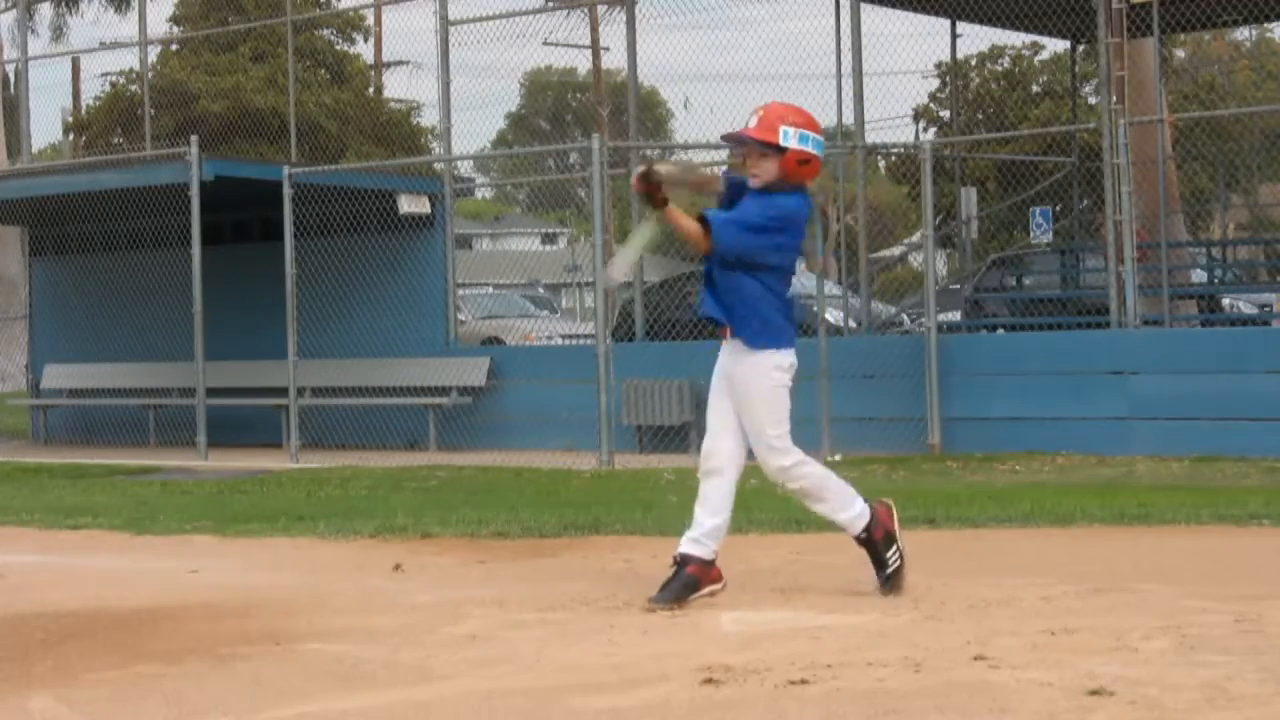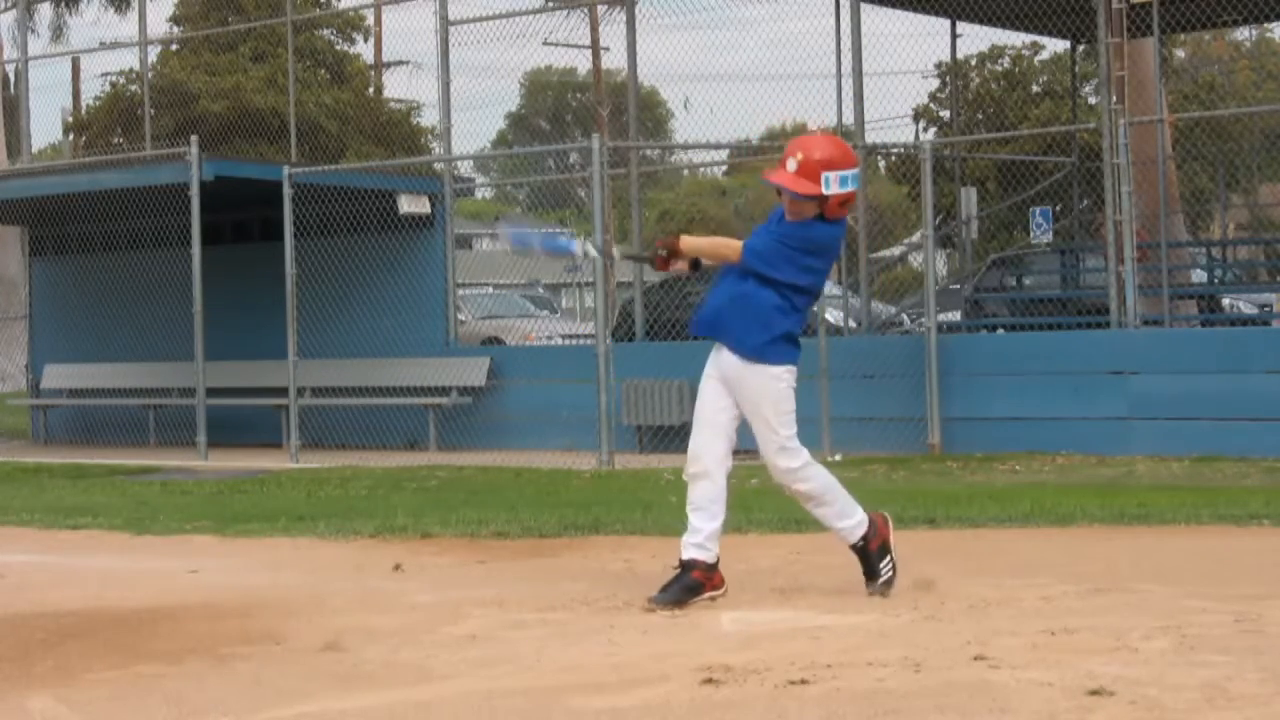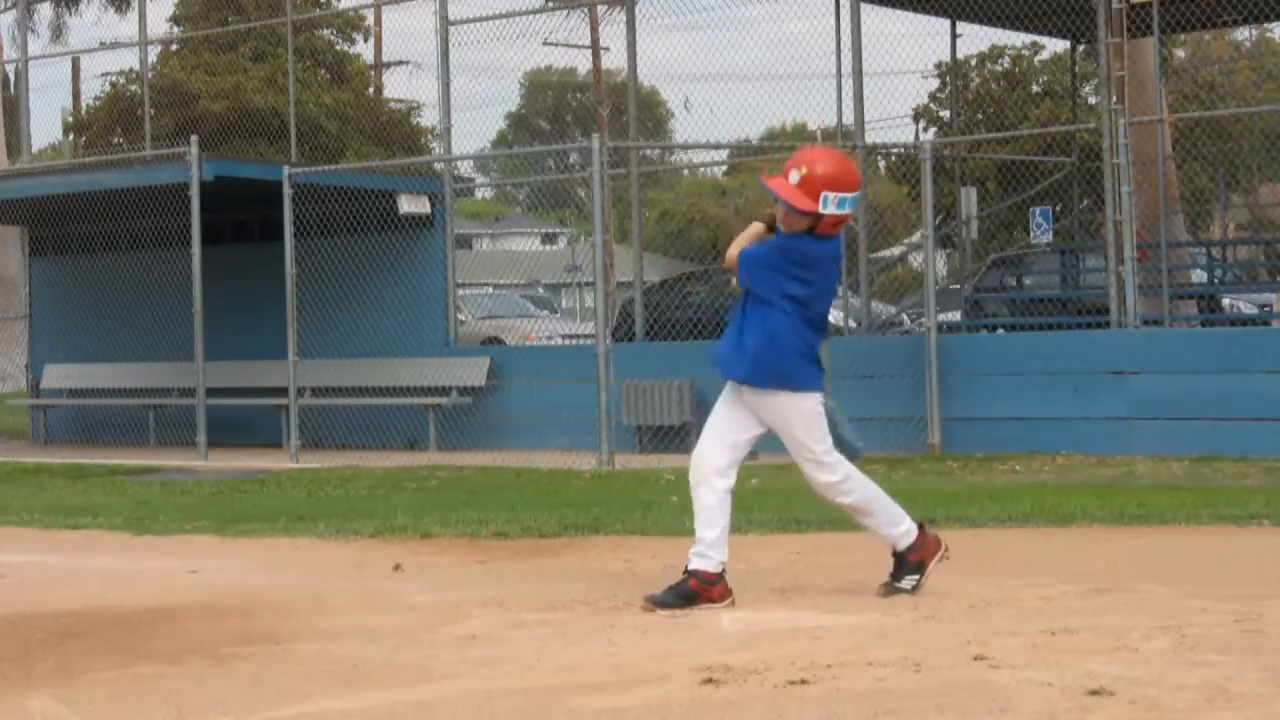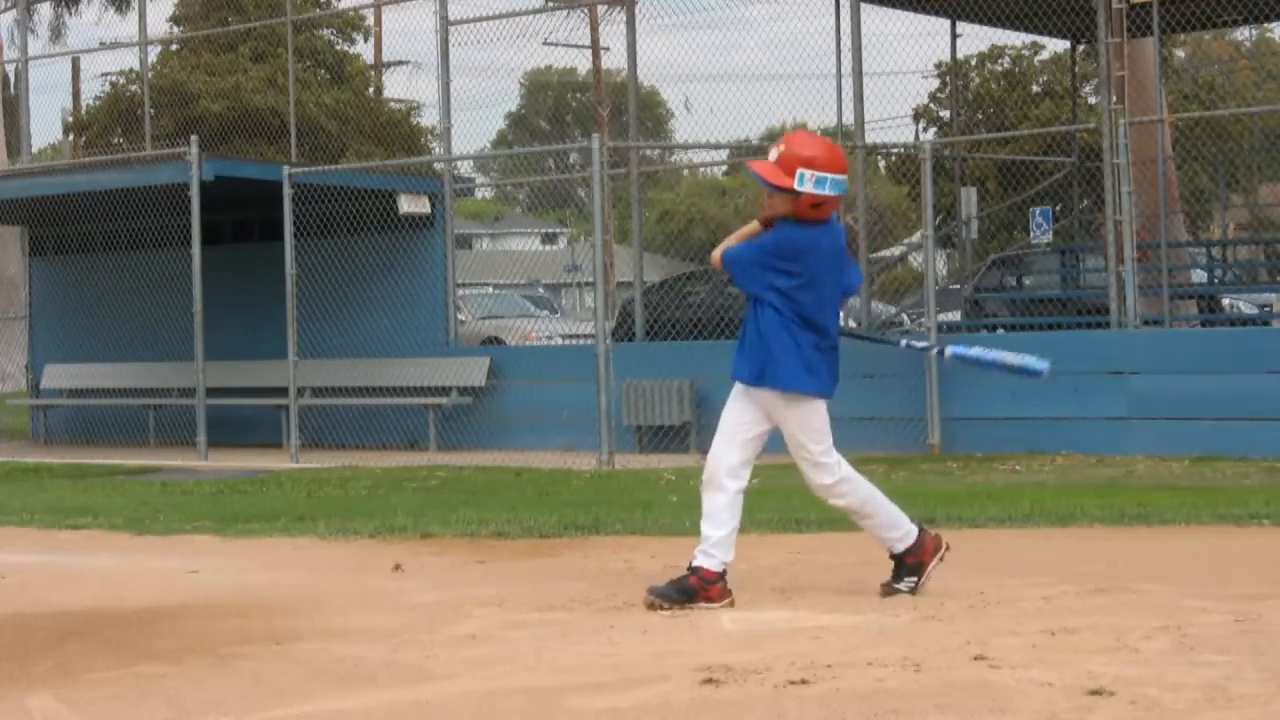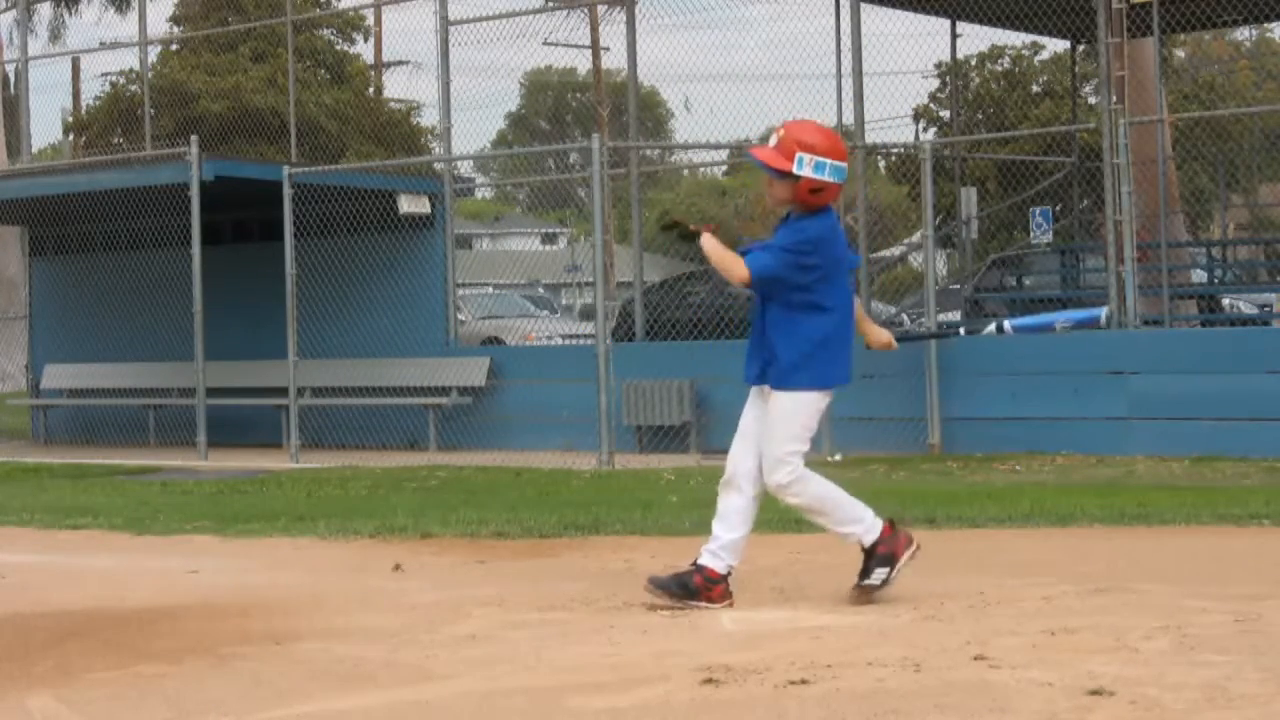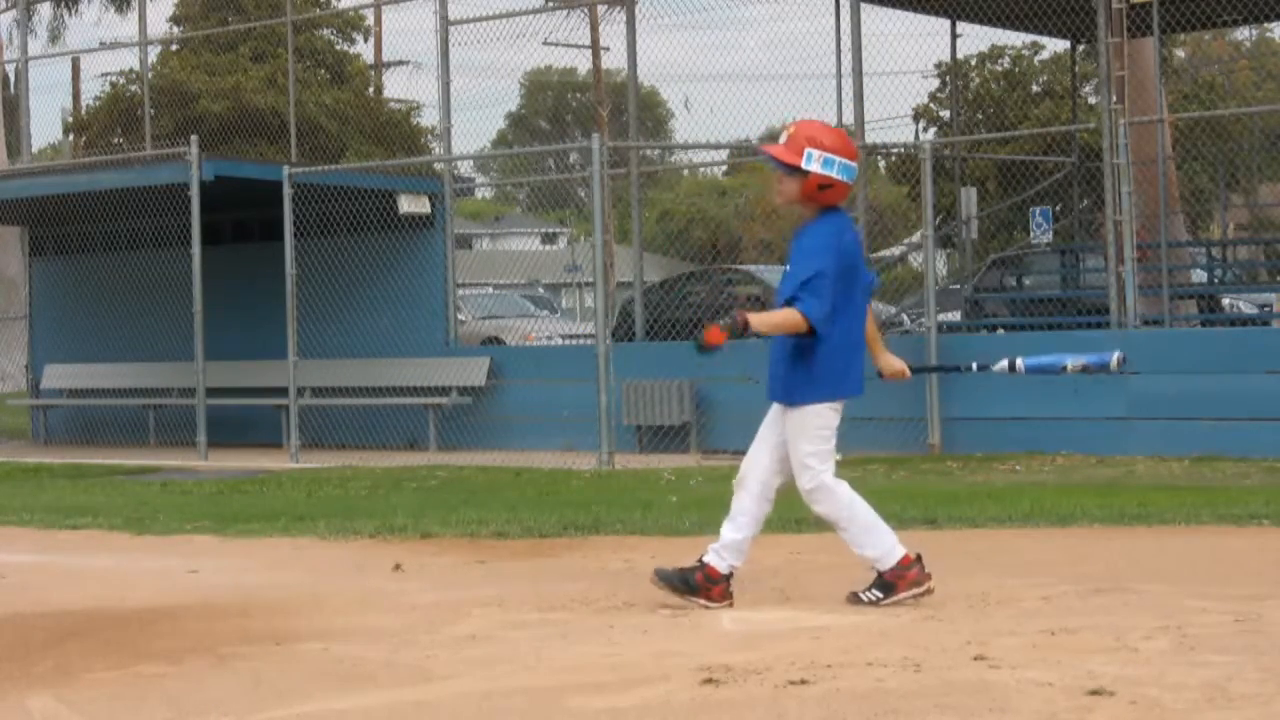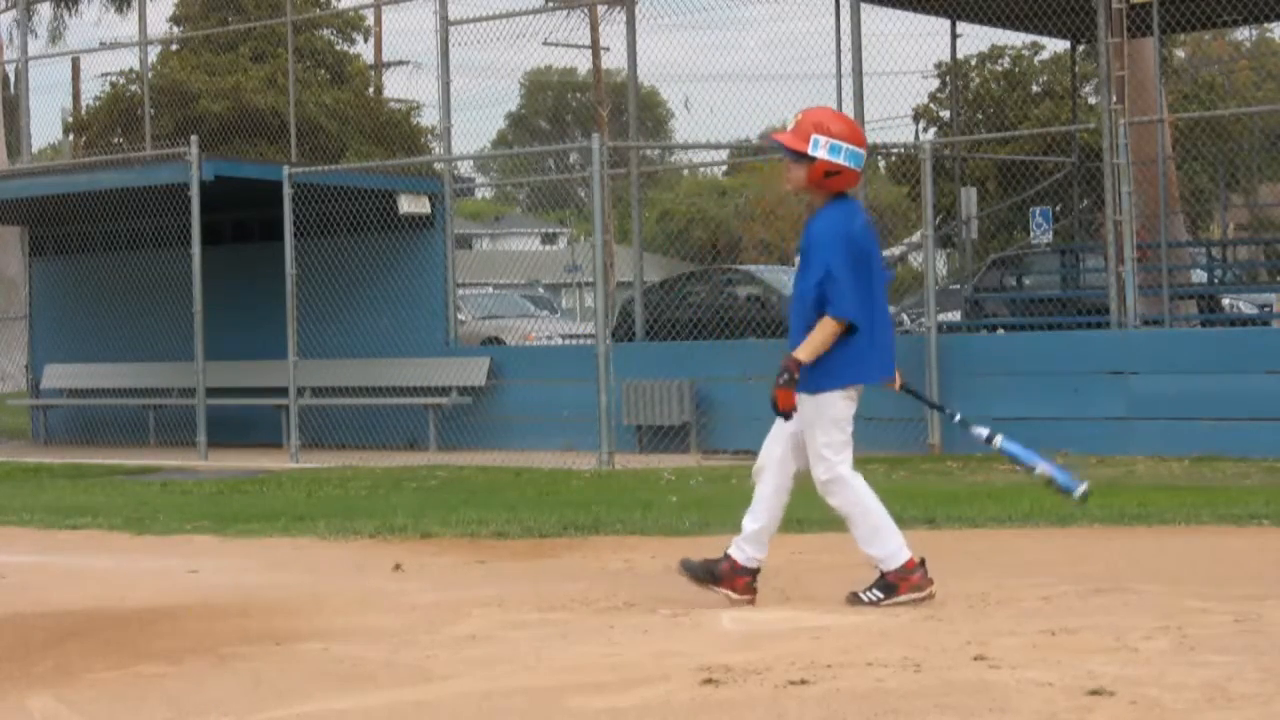
dt=0.3s
person 1, frame 1
left shoulder: (787, 207)
right shoulder: (750, 190)
left elbow: (705, 241)
right elbow: (721, 180)
left wrist: (663, 206)
right wrist: (656, 180)
left hip: (762, 348)
right hip: (736, 344)
left knee: (778, 459)
right knee: (718, 457)
left ankle: (870, 522)
right ankle: (698, 563)
person 1, frame 2
left shoulder: (821, 233)
right shoulder: (790, 217)
left elbow: (740, 252)
right elbow: (749, 257)
left wrist: (682, 243)
right wrist: (691, 255)
left hip: (764, 359)
right hip: (726, 351)
left knee: (787, 461)
right knee: (704, 459)
left ankle: (869, 533)
right ankle: (700, 565)
person 1, frame 3
left shoulder: (809, 248)
right shoulder: (801, 234)
left elbow: (736, 257)
left wrist: (758, 227)
left hip: (788, 383)
right hip: (746, 378)
left knee: (828, 474)
right knee: (707, 466)
left ankle: (914, 543)
right ankle: (706, 575)
person 1, frame 4
left shoulder: (791, 241)
right shoulder: (825, 228)
left elbow: (720, 258)
right elbow: (844, 286)
left wrist: (757, 226)
left hip: (795, 377)
right hip: (759, 372)
left knee: (826, 475)
right knee: (723, 468)
left ankle: (913, 544)
right ankle: (708, 574)
person 1, frame 5
left shoulder: (809, 234)
right shoulder: (812, 221)
left elbow: (742, 274)
right elbow: (842, 276)
left wrist: (703, 236)
right wrist: (867, 327)
left hip: (804, 371)
right hip: (776, 368)
left knee: (782, 475)
right knee: (741, 472)
left ankle: (881, 538)
right ankle: (712, 575)
person 1, frame 6
left shoulder: (824, 239)
right shoulder: (826, 230)
left elbow: (808, 316)
right elbow: (858, 294)
left wrist: (746, 322)
right wrist: (879, 353)
left hip: (816, 376)
right hip: (803, 376)
left knee: (816, 481)
right knee: (758, 474)
left ankle: (901, 568)
right ankle: (714, 574)
person 1, frame 7
left shoulder: (832, 227)
right shoulder: (843, 217)
left elbow: (841, 312)
right elbow: (866, 292)
left wrist: (795, 361)
right wrist: (878, 357)
left hip: (832, 369)
right hip: (823, 369)
left knee: (832, 473)
right knee: (775, 463)
left ankle: (904, 571)
right ankle: (740, 566)
